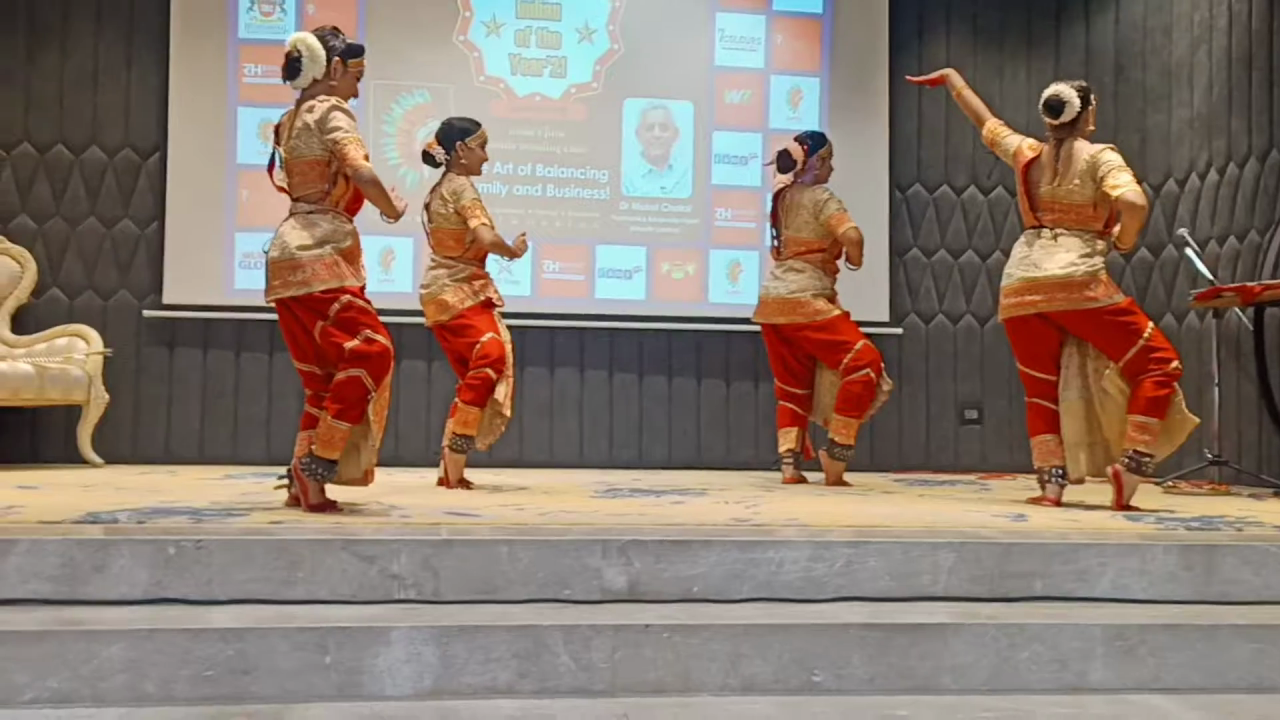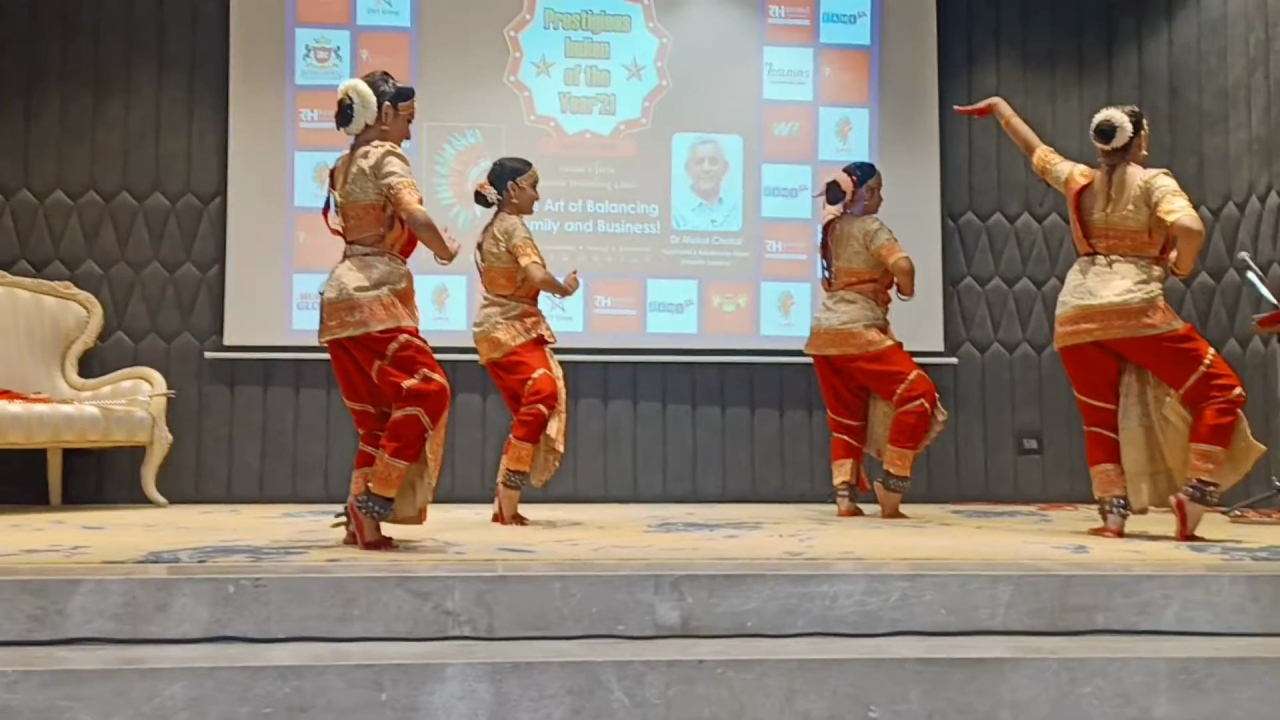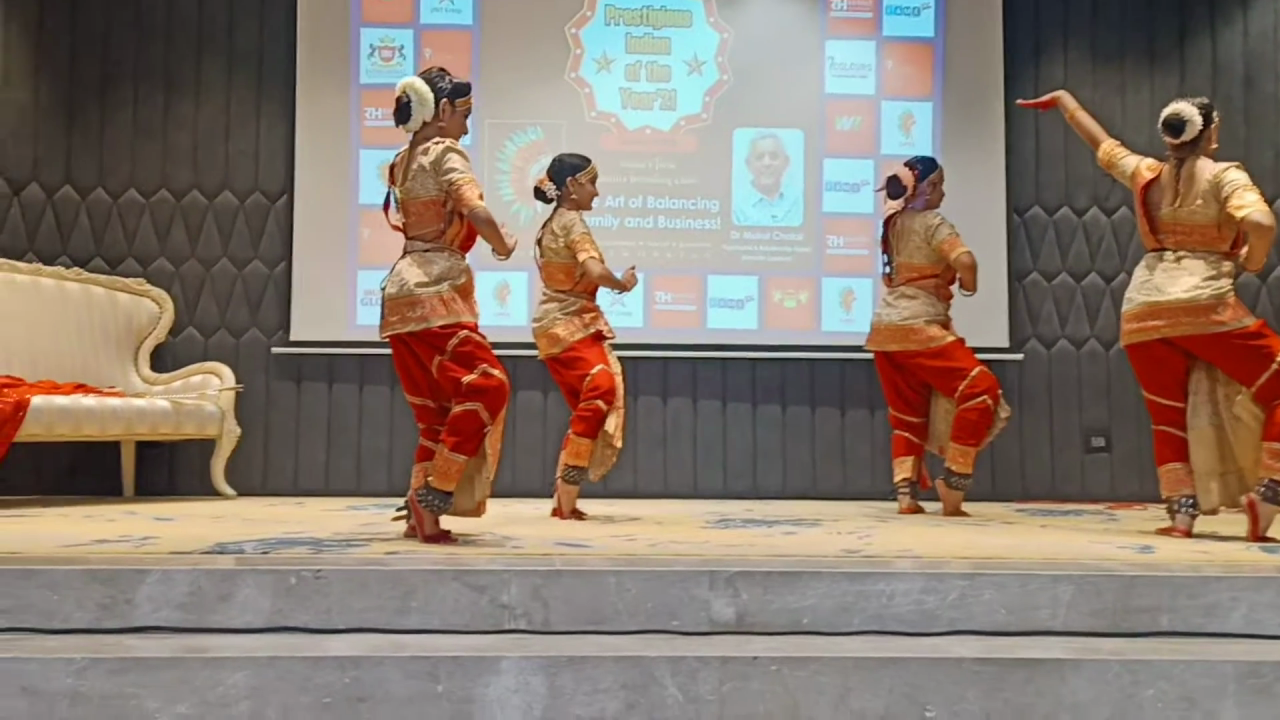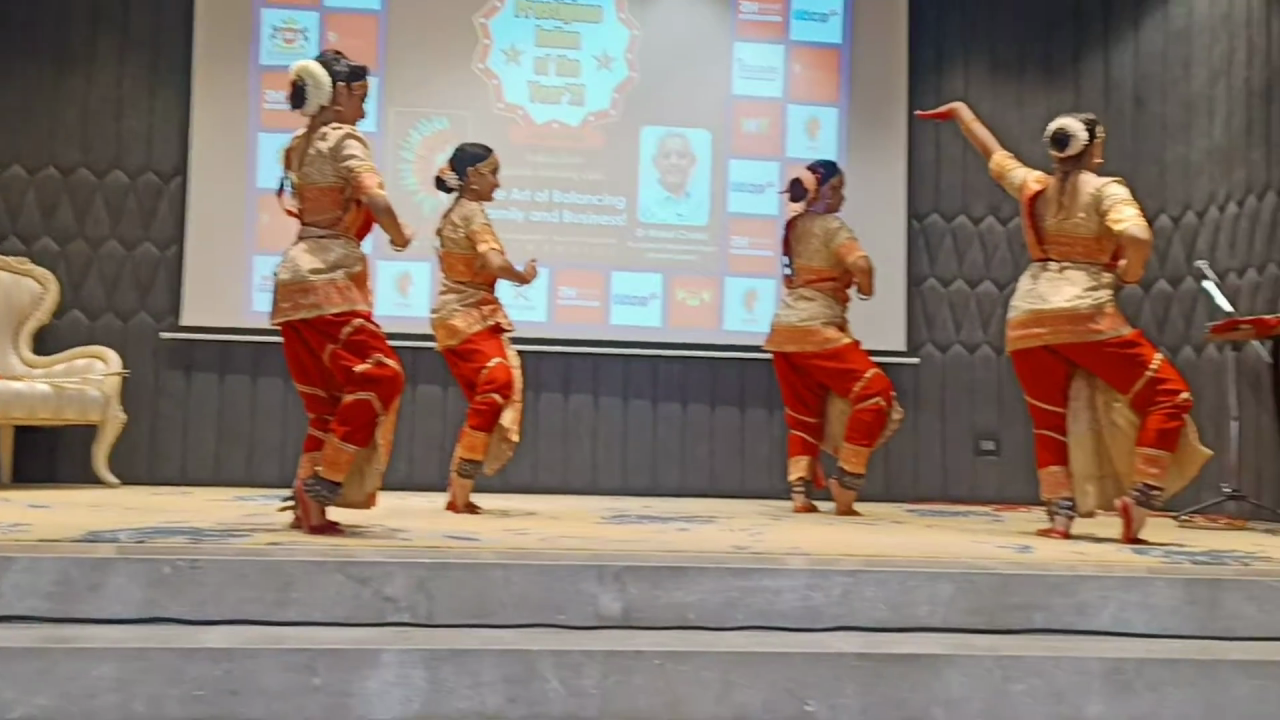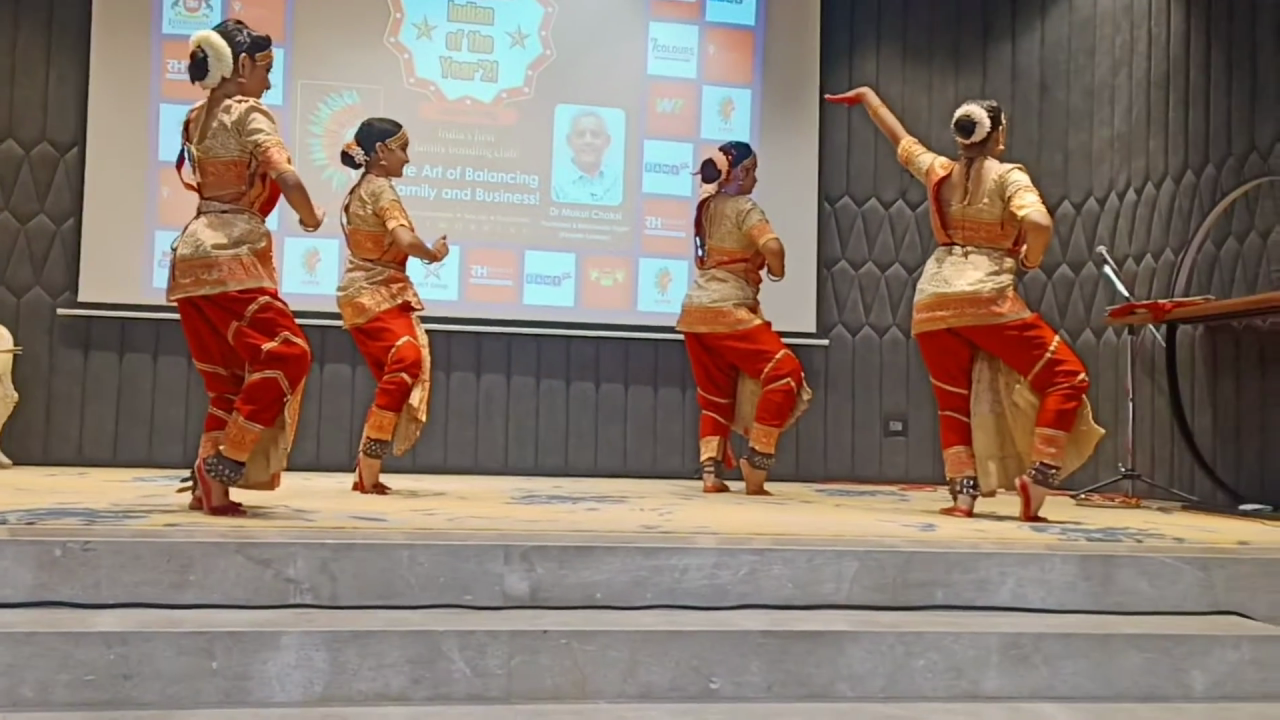
dt=0.4s
person 1, frame 1
left shoulder: (292, 118)
right shoulder: (331, 111)
right elbow: (360, 171)
right wrist: (392, 208)
left hip: (291, 255)
right hip: (319, 256)
left knee: (326, 374)
right knee: (370, 354)
left ankle: (303, 480)
right ankle: (315, 466)
person 1, frame 2
left shoulder: (345, 164)
right shoulder: (385, 156)
right elbow: (415, 215)
right wrist: (445, 250)
left hip: (344, 297)
right hip: (374, 297)
left knee: (379, 413)
right knee: (427, 391)
left ankle: (360, 516)
right ankle: (372, 504)
person 1, frame 3
left shoulder: (404, 160)
right shoulder: (445, 153)
right elbow: (476, 212)
right wrist: (504, 246)
left hip: (404, 291)
right hip: (434, 293)
left knee: (438, 408)
right knee: (486, 387)
left ankle: (420, 510)
right ankle: (432, 497)
person 1, frame 4
left shoulder: (300, 145)
right shoulder: (345, 139)
right elbow: (376, 201)
right wrist: (400, 236)
left hip: (296, 278)
right hip: (328, 279)
left knee: (328, 398)
right knee: (379, 377)
left ankle: (308, 500)
right ankle: (319, 488)
person 1, frame 5
left shoulder: (198, 117)
right shoulder: (249, 112)
right elbow: (286, 177)
right wrist: (311, 217)
left hip: (194, 253)
right hip: (231, 255)
left knee: (229, 377)
right knee: (287, 355)
left ankle: (209, 484)
right ankle: (222, 467)
person 2, frame 1
left shoulder: (1025, 153)
right shoulder: (1100, 157)
left elbow: (984, 120)
right elbow: (1134, 203)
left wrist: (951, 77)
right wrist: (1124, 240)
left hip: (1020, 287)
right hip: (1078, 283)
left knee: (1041, 390)
right knee: (1159, 365)
left ankle: (1051, 483)
right ankle: (1130, 464)
person 2, frame 2
left shoulder: (1077, 180)
right shoulder: (1154, 182)
left elbow: (1035, 148)
right elbow: (1190, 228)
left wrist: (999, 106)
right wrist: (1181, 266)
left hip: (1076, 316)
right hip: (1135, 310)
left knee: (1100, 419)
right knee: (1221, 392)
left ankle: (1113, 514)
right ankle: (1193, 495)
person 2, frame 3
left shoulder: (1144, 173)
right shoulder: (1224, 176)
left elbow: (1100, 141)
left wrist: (1063, 98)
left hip: (1142, 311)
right hip: (1203, 306)
left knee: (1168, 417)
left ankle: (1181, 513)
person 2, frame 4
left shoulder: (1032, 186)
right shoulder: (1106, 190)
left elbow: (991, 151)
right elbow: (1138, 237)
left wrist: (958, 110)
right wrist: (1129, 274)
left hip: (1027, 318)
right hip: (1085, 315)
left knee: (1049, 422)
right knee: (1169, 397)
left ankle: (1060, 516)
right ankle: (1139, 497)
person 2, frame 5
left shoulder: (937, 172)
right shoulder: (1008, 176)
left elbow: (899, 138)
right elbow: (1039, 224)
left wrist: (866, 95)
right wrist: (1029, 260)
left hip: (932, 301)
right hip: (987, 298)
left knee: (954, 403)
right knee: (1067, 379)
left ankle: (963, 494)
right ankle: (1038, 477)
person 3, frame 1
left shoulder: (439, 189)
right shoulder: (461, 186)
right elbow: (487, 238)
right wrist: (514, 251)
left hip: (445, 292)
right hip: (458, 292)
left knee: (476, 373)
right knee: (490, 358)
left ankle: (451, 467)
right ankle: (454, 464)
person 3, frame 2
left shoulder: (492, 228)
right shoulder: (513, 226)
right elbow: (538, 276)
right wrist: (565, 288)
left hip: (498, 330)
right hip: (511, 330)
left knee: (531, 408)
right knee: (542, 394)
left ankle: (505, 502)
right ankle: (509, 500)
person 3, frame 3
left shoulder: (552, 224)
right shoulder: (572, 222)
right elbow: (596, 272)
right wrist: (623, 284)
left hip: (557, 325)
right hip: (570, 326)
left knee: (588, 403)
right knee: (601, 390)
left ankle: (564, 496)
right ankle: (567, 495)
person 3, frame 4
left shoulder: (452, 214)
right shoulder: (473, 212)
right elbow: (496, 263)
right wrist: (523, 277)
left hip: (457, 317)
right hip: (469, 318)
left knee: (487, 395)
right knee: (498, 383)
left ankle: (459, 490)
right ankle: (460, 490)
person 3, frame 5
left shoulder: (359, 190)
right shoulder: (381, 188)
right elbow: (406, 240)
right wrist: (434, 254)
left hip: (363, 294)
right hip: (377, 296)
left knee: (396, 373)
right knee: (407, 360)
left ankle: (367, 470)
right ankle: (368, 470)
person 4, frame 1
left shoulder: (783, 197)
right shoulder: (821, 197)
right elbow: (852, 236)
right wrist: (855, 259)
left hip: (772, 300)
right hip: (806, 300)
left knee: (792, 385)
right knee: (865, 363)
left ankle: (790, 465)
right ankle: (835, 458)
person 4, frame 2
left shoulder: (833, 228)
right shoulder: (870, 227)
right elbow: (903, 266)
right wrist: (906, 289)
left hip: (824, 332)
right hip: (857, 331)
left knee: (846, 418)
right knee: (919, 395)
left ankle: (845, 497)
right ankle: (891, 490)
person 4, frame 3
left shoulder: (894, 222)
right shoulder: (932, 222)
right elbow: (965, 261)
right wrist: (969, 285)
left hip: (885, 327)
right hip: (919, 327)
left knee: (907, 414)
right knee: (982, 390)
left ankle: (906, 495)
right ankle: (952, 488)
person 4, frame 4
left shoulder: (796, 226)
right shoulder: (832, 226)
right elbow: (862, 264)
right wrist: (866, 288)
left hip: (784, 329)
right hip: (817, 329)
left knee: (804, 414)
right knee: (876, 392)
left ankle: (800, 493)
right ankle: (846, 487)
person 4, frame 5
left shoulder: (708, 207)
right shoulder: (744, 207)
right elbow: (773, 247)
right wrist: (777, 270)
left hip: (696, 309)
right hip: (729, 310)
left knee: (716, 394)
right knee: (786, 373)
left ankle: (711, 473)
right ankle: (756, 466)
